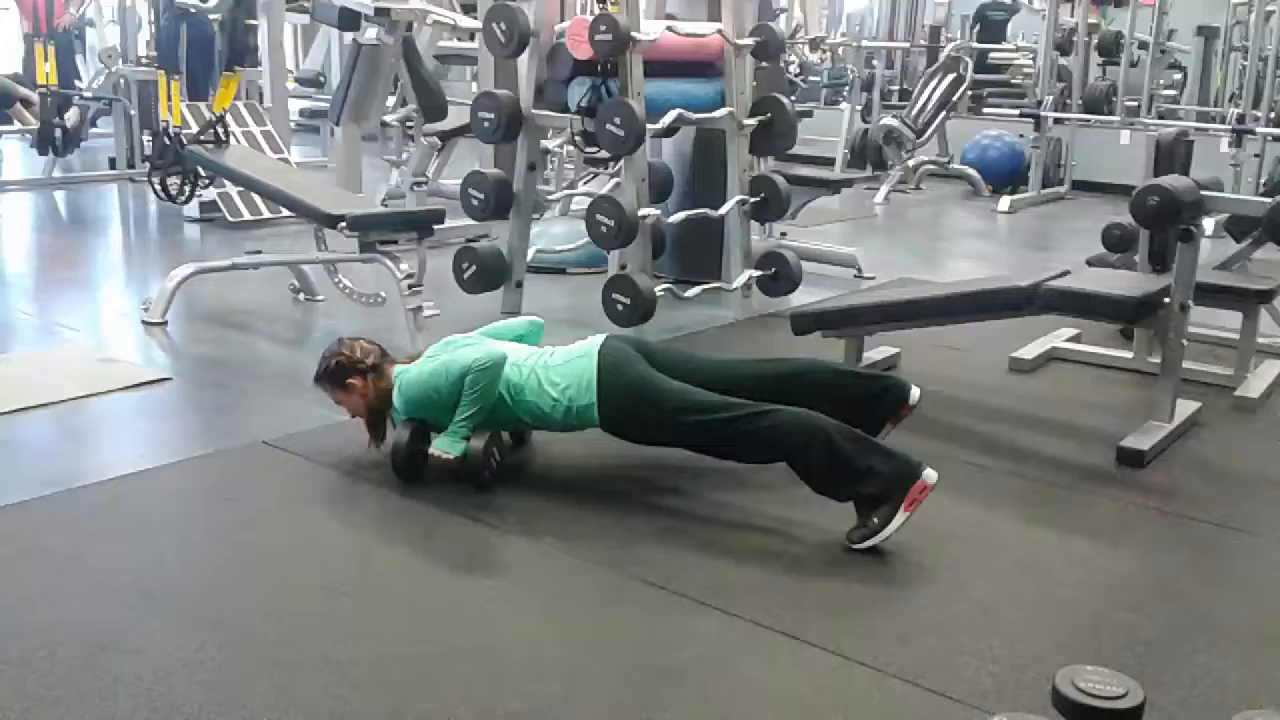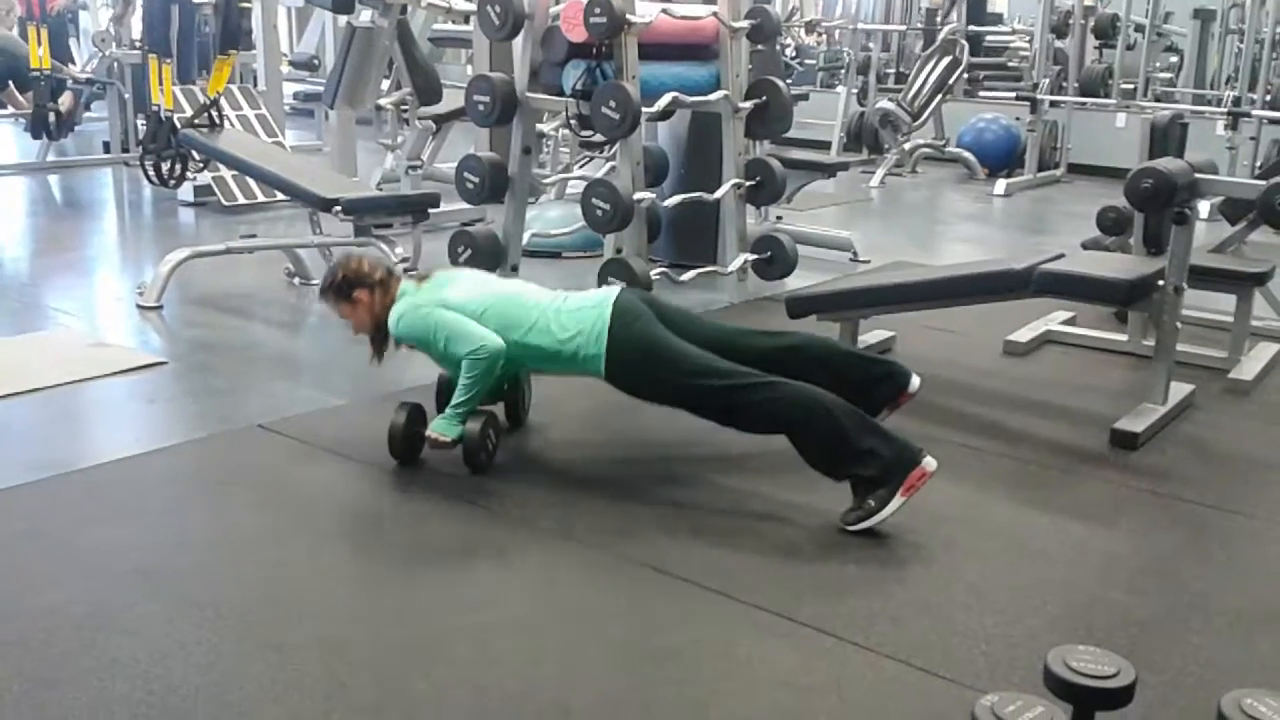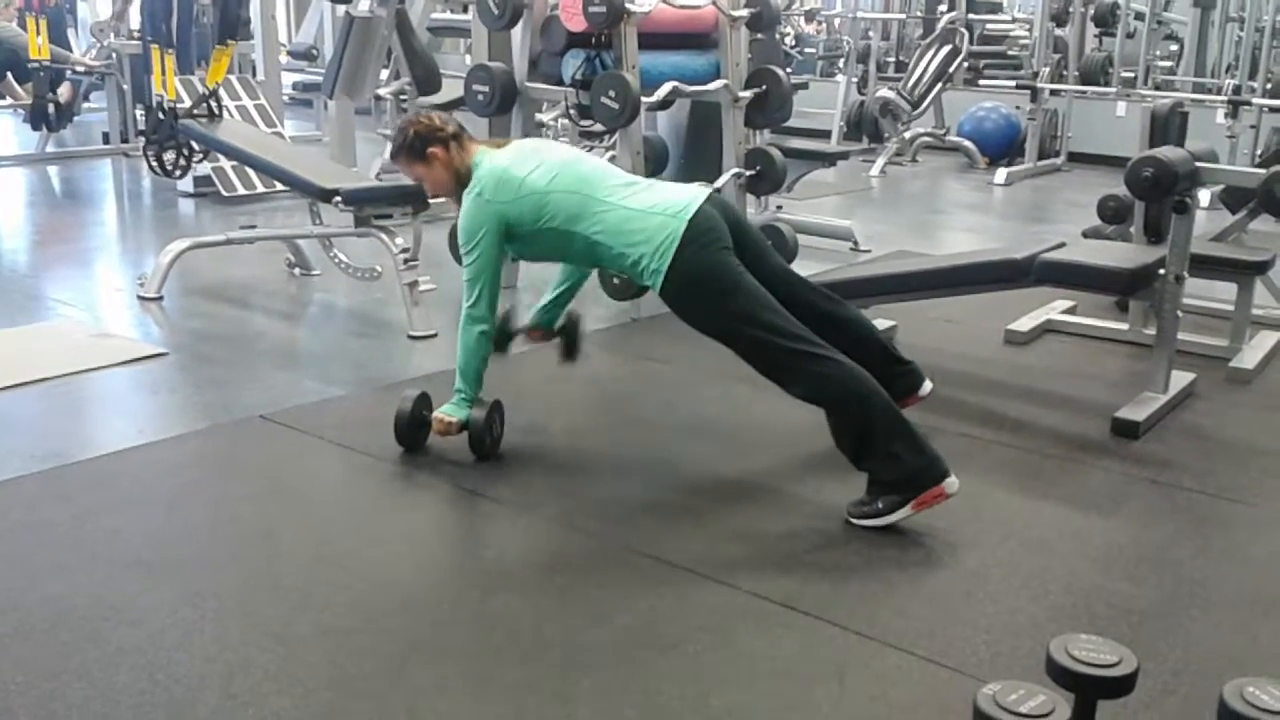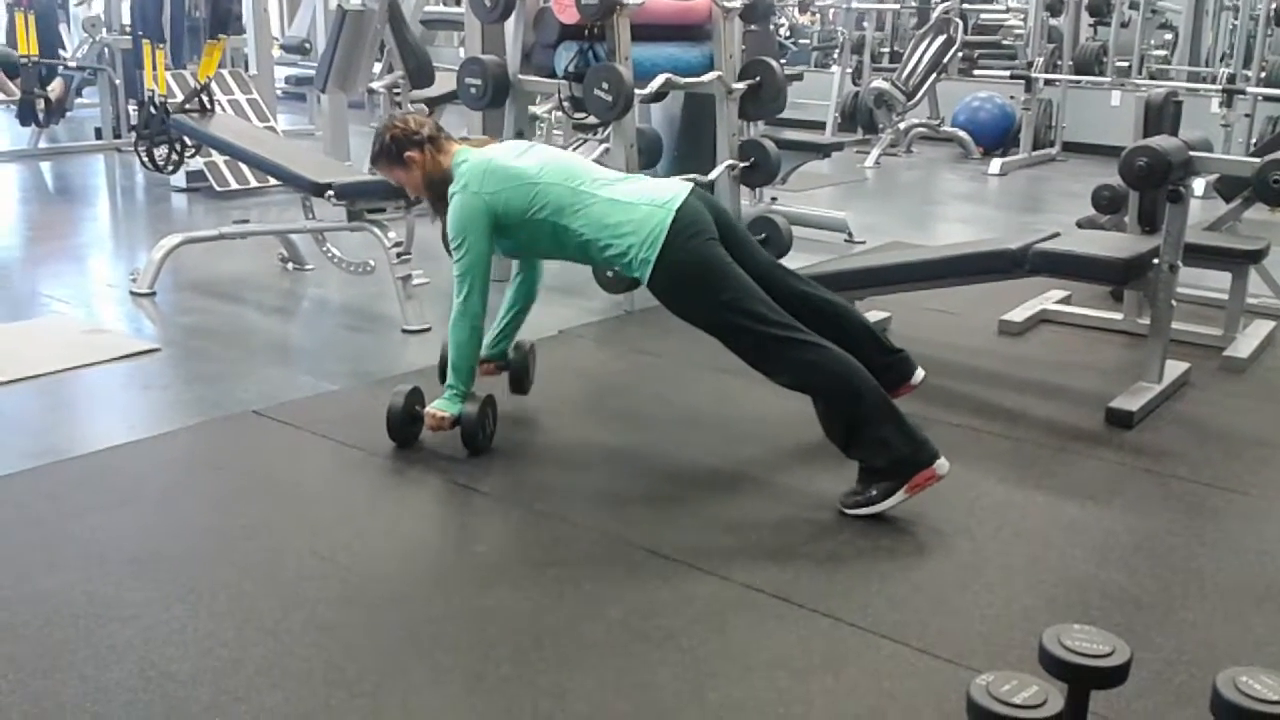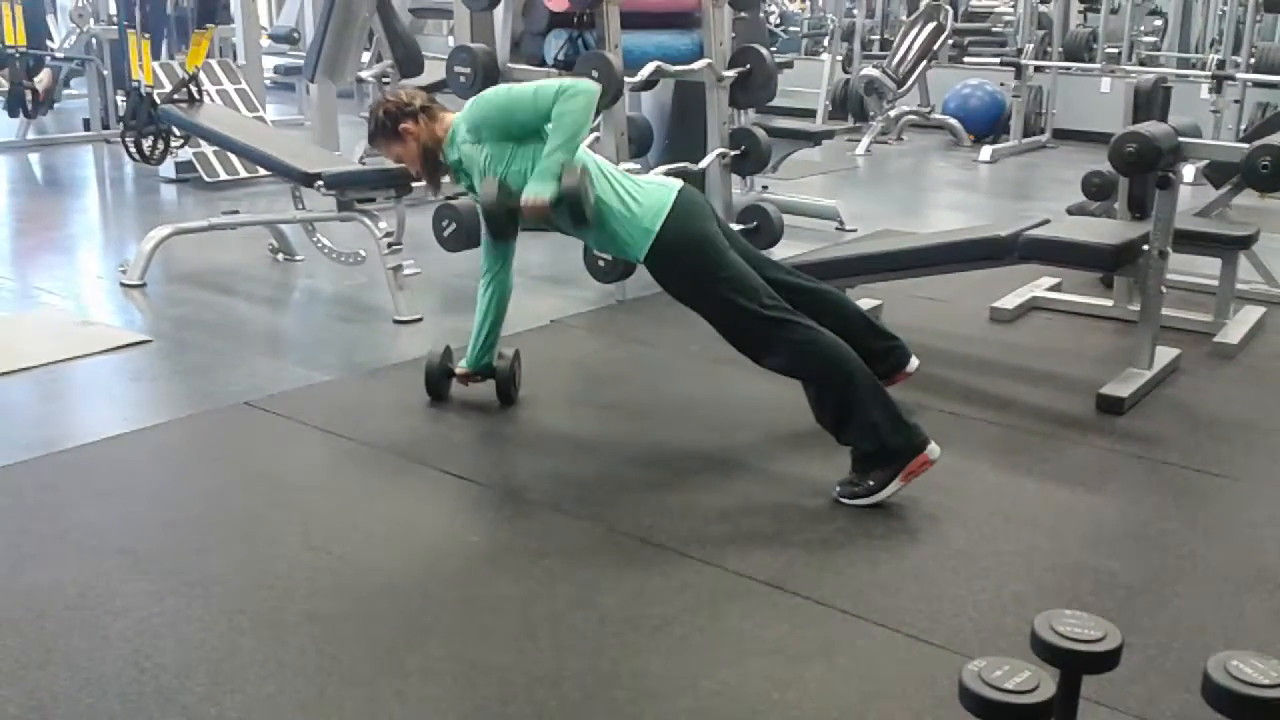
dt=1s
person 1, frame 1
left shoulder: (409, 392)
right shoulder: (433, 356)
left elbow: (489, 360)
right elbow: (529, 323)
left wrist: (458, 432)
left hip: (603, 390)
right hip: (605, 353)
left knee: (739, 422)
right knee: (745, 381)
left ankle: (890, 478)
right ankle: (884, 395)
person 1, frame 2
left shoulder: (408, 314)
right shoulder: (440, 278)
left elbow: (488, 349)
left wrist: (454, 418)
right wrist: (486, 388)
left hip: (611, 343)
right hip: (618, 305)
left knee: (750, 391)
right knee: (753, 349)
left ankle: (890, 465)
right ankle: (885, 382)
person 1, frame 3
left shoulder: (482, 202)
right shoulder: (527, 147)
left elbow: (478, 309)
left wrist: (462, 402)
right wrist: (547, 317)
left hip: (678, 254)
right hip: (701, 208)
left knee: (797, 355)
right knee: (804, 303)
left ankle: (912, 477)
right ankle: (900, 382)
person 1, frame 4
left shoulder: (468, 196)
right shoulder: (503, 154)
left elbow: (468, 300)
right elbow: (528, 259)
left wrist: (455, 394)
right wrist: (498, 347)
left hip: (664, 246)
right hip: (684, 202)
left knee: (781, 342)
right knee: (788, 293)
left ankle: (902, 461)
right ankle: (892, 370)
person 1, frame 5
left shoulder: (482, 115)
right shoulder: (472, 168)
left elbow: (582, 91)
right elbow: (496, 267)
left wrist: (546, 180)
right wrist: (478, 358)
left hip: (660, 227)
right hip: (668, 213)
left knee: (776, 330)
right knee: (780, 288)
left ankle: (896, 448)
right ankle: (887, 359)
